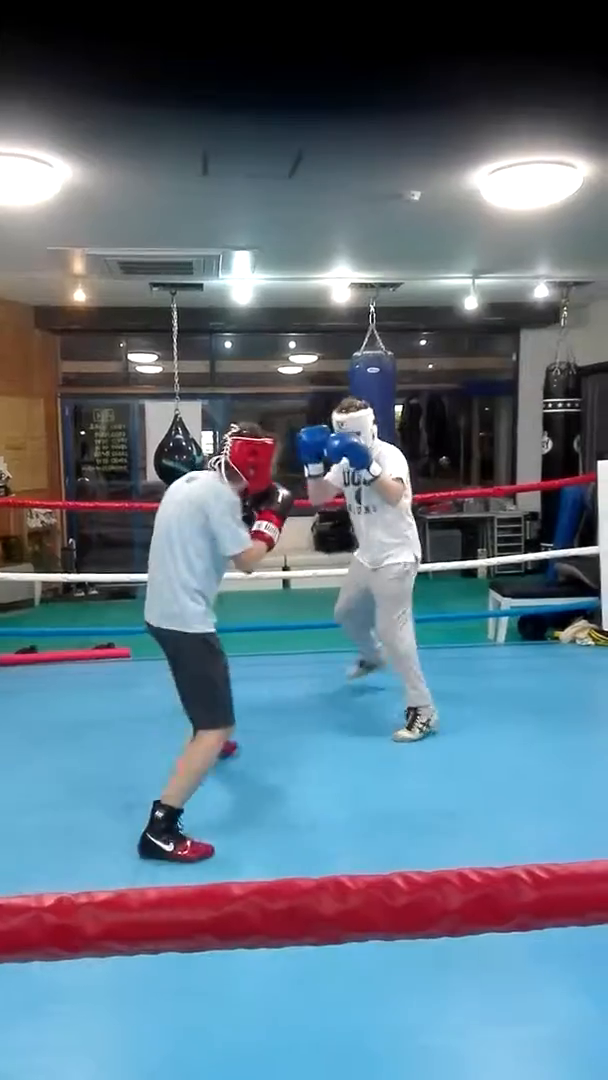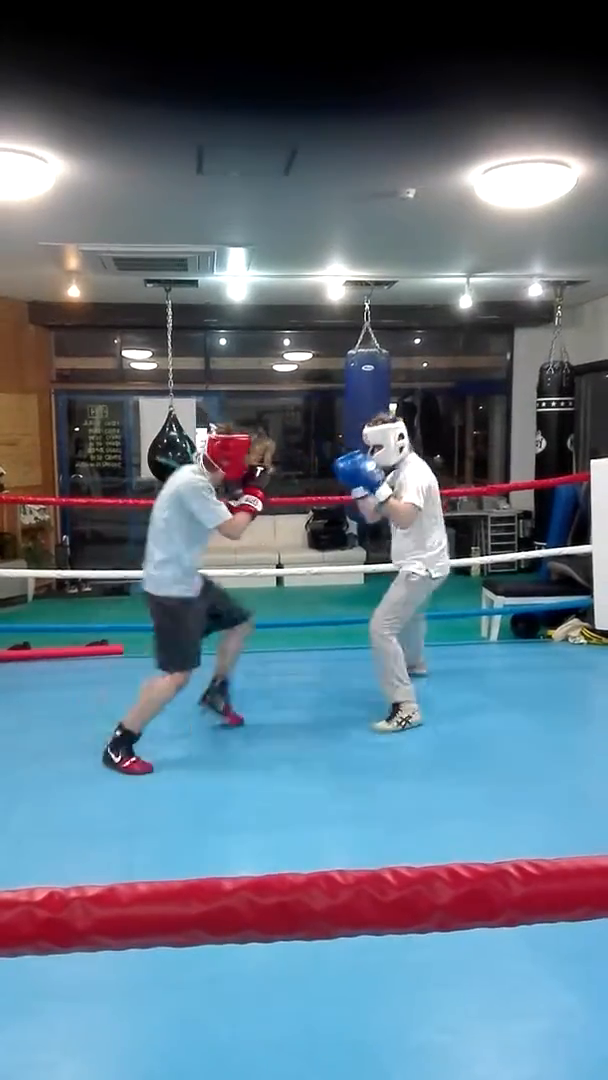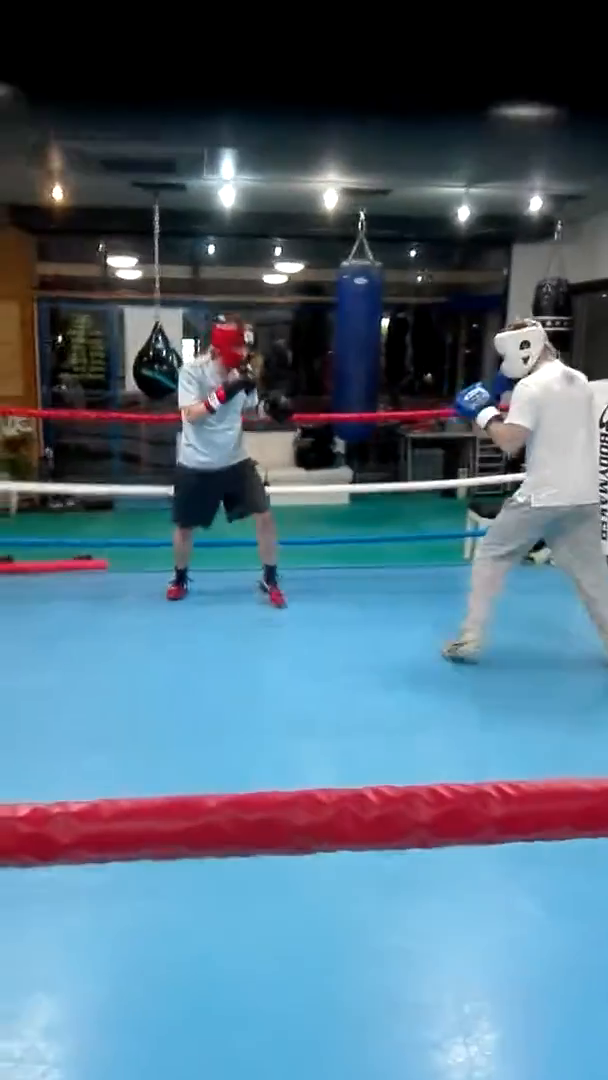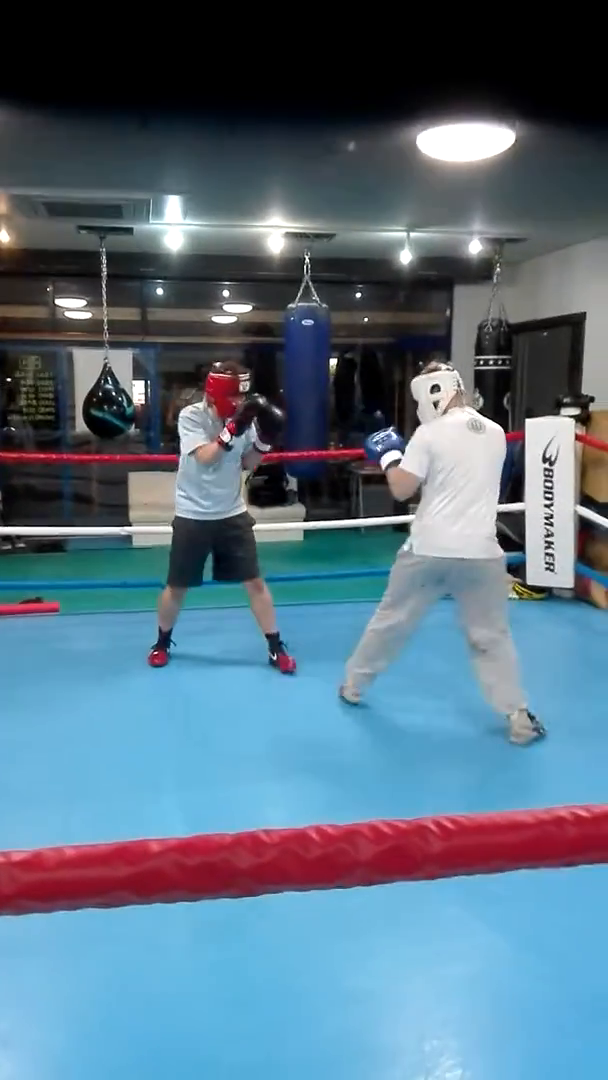
dt=1s
person 1, frame 1
left shoulder: (388, 454)
right shoulder: (345, 460)
left elbow: (395, 495)
right elbow: (317, 498)
left wrist: (367, 464)
right wrist: (313, 463)
left hip: (396, 559)
right hip: (367, 557)
left knee: (394, 631)
right knee: (347, 613)
left ankle: (422, 709)
right ankle: (372, 656)
person 1, frame 2
left shoulder: (415, 473)
right shoulder: (392, 472)
left elbow: (405, 517)
right elbow: (372, 515)
left wrist: (378, 488)
right wrist: (358, 486)
left hip: (423, 567)
right hip: (415, 563)
left knee: (382, 627)
right knee: (407, 615)
left ankle: (406, 707)
right ankle: (414, 663)
person 1, frame 3
left shoulder: (530, 387)
right shoulder: (579, 381)
left elbow: (510, 442)
left wrist: (483, 412)
right wrist: (508, 392)
left hip: (542, 498)
left knee: (490, 558)
left ankle: (470, 638)
person 1, frame 4
left shoulder: (430, 433)
right shoulder: (496, 434)
left elbow: (401, 490)
left wrist: (387, 452)
left hip: (428, 552)
right hip: (480, 554)
left knee: (390, 620)
right knee: (491, 639)
left ankle: (353, 685)
right ankle: (518, 717)
person 2, frame 1
left shoulder: (186, 483)
right shoulder: (219, 495)
right elbow: (247, 561)
left wrist: (251, 513)
right wrist: (271, 516)
left hip: (163, 611)
right hip: (186, 619)
left knee: (204, 679)
right knee: (216, 725)
left ankle: (204, 748)
right ankle: (160, 828)
person 2, frame 2
left shoulder: (196, 477)
right shoulder: (192, 484)
left elbow: (219, 517)
right elbow: (232, 530)
left wrist: (245, 492)
right wrist: (255, 494)
left hip: (189, 581)
right hip: (169, 589)
left knee: (240, 624)
right knee: (178, 674)
left ankle: (217, 693)
right ankle: (119, 745)
person 2, frame 3
left shoulder: (242, 370)
right shoulder: (192, 370)
left elbow: (249, 409)
right elbow: (192, 415)
left wrist: (269, 408)
right wrist: (224, 391)
left hip: (235, 461)
right hip: (196, 465)
left knee: (264, 517)
right knee: (185, 527)
left ankle: (270, 580)
right ankle: (180, 578)
person 2, frame 4
left shoulder: (242, 415)
right shoulder: (191, 415)
left elbow: (248, 463)
right elbow: (206, 457)
left wrist: (265, 437)
right wrist: (233, 429)
left hip: (232, 514)
right hip: (193, 516)
left knee: (255, 581)
right knee: (177, 587)
left ankle: (276, 649)
right ankle: (162, 642)
